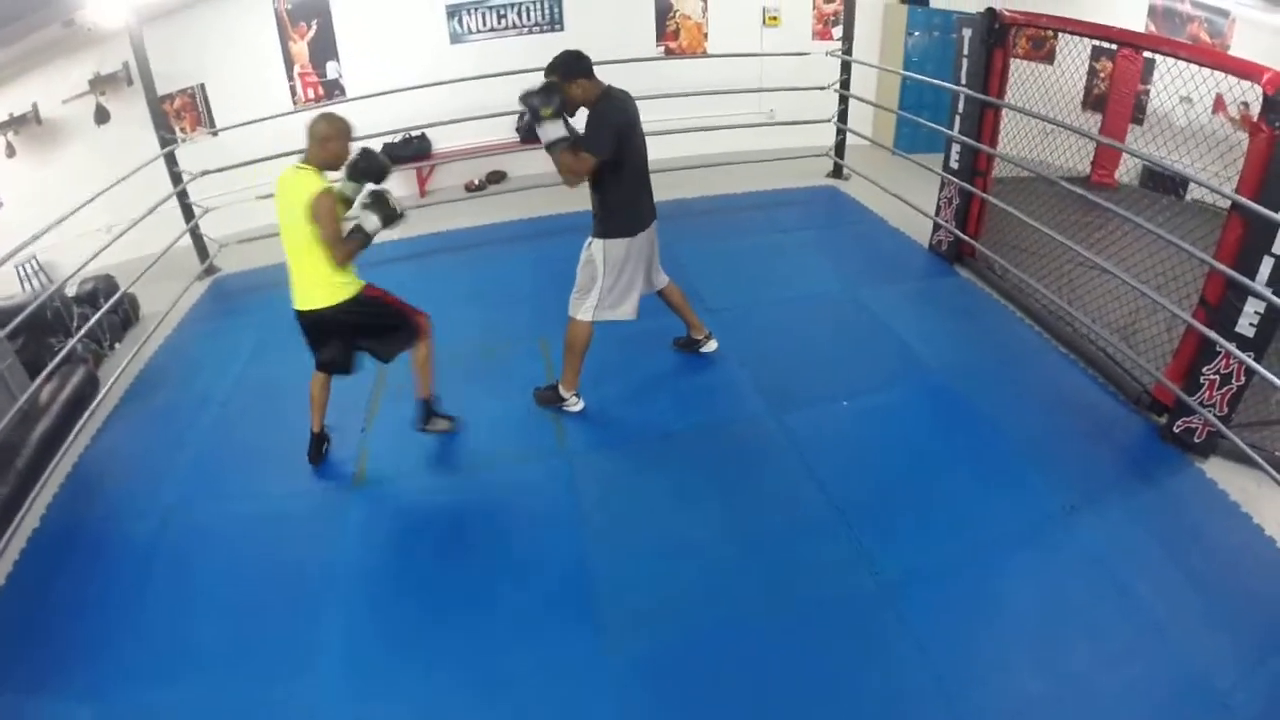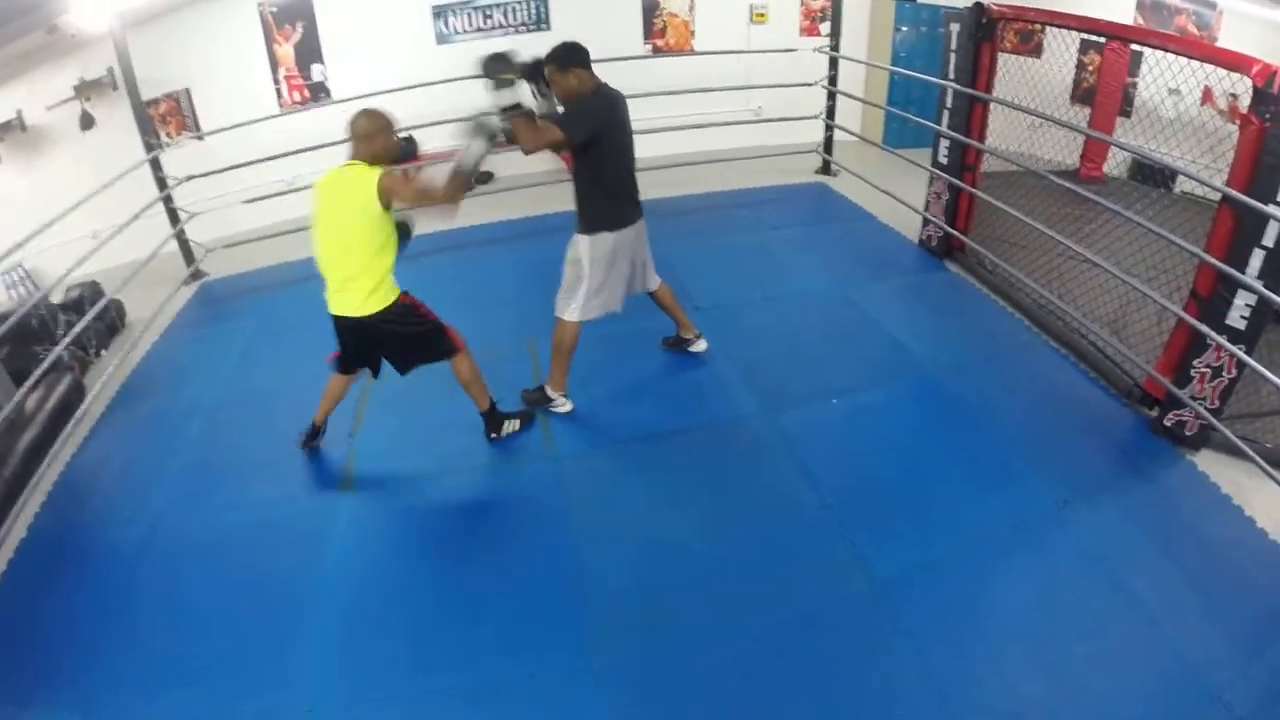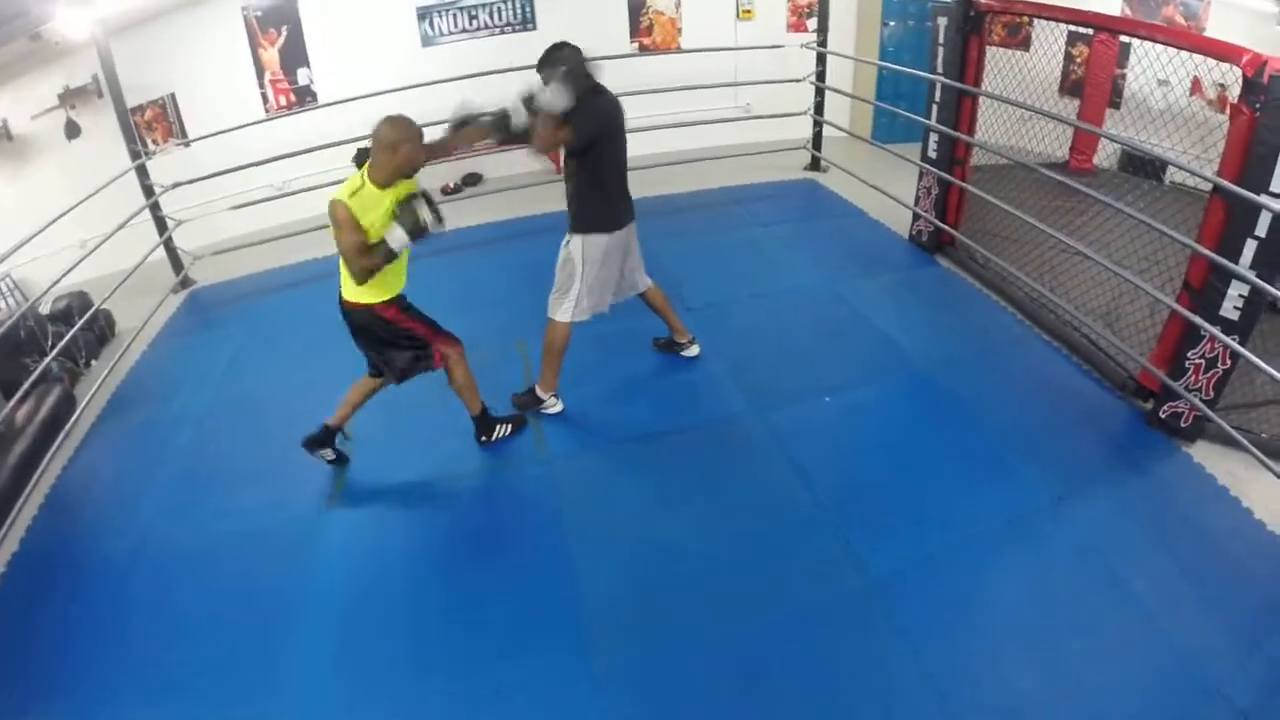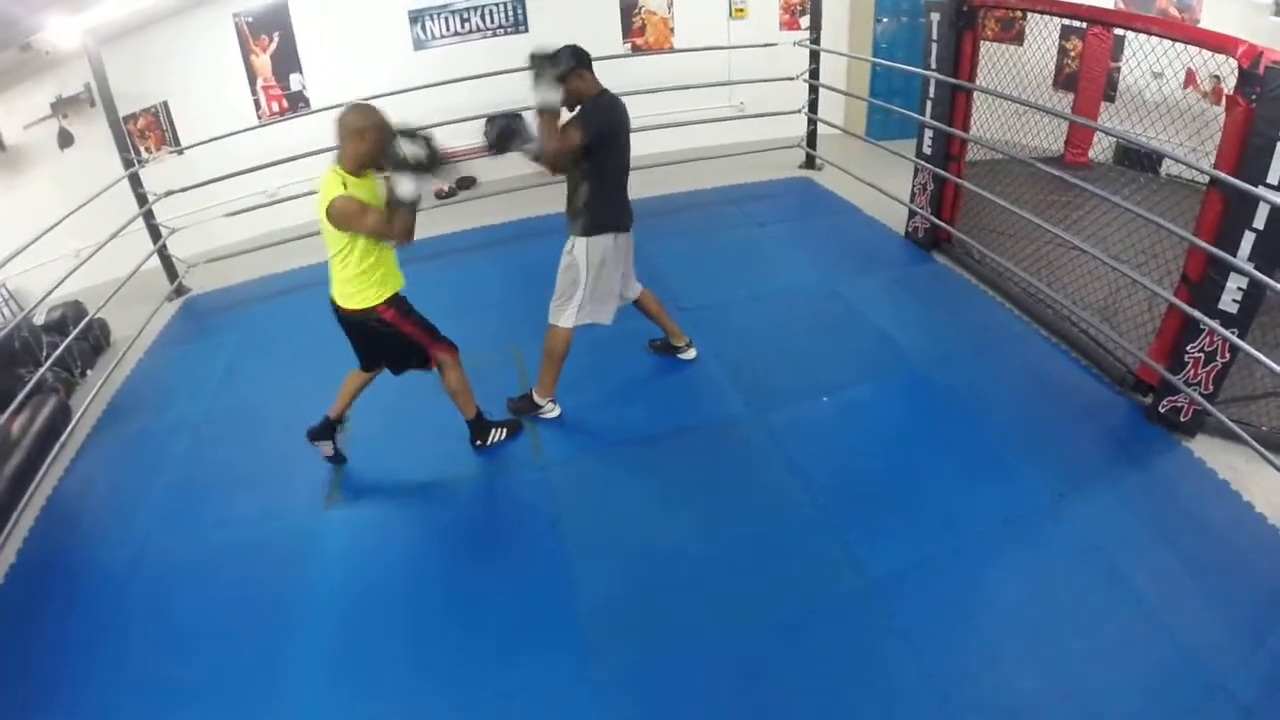
dt=0.2s
person 1, frame 1
left shoulder: (605, 115)
right shoulder: (617, 99)
left elbow: (574, 173)
right elbow: (592, 153)
left wrist: (549, 122)
right wrist: (554, 123)
left hip: (616, 229)
right hip: (640, 216)
left knee: (583, 307)
right knee: (656, 279)
left ankle: (567, 391)
right ankle: (701, 336)
person 1, frame 2
left shoulder: (590, 108)
right shoulder: (608, 98)
left elbow: (532, 143)
right elbow: (563, 136)
left hip: (602, 226)
right hip: (628, 216)
left knee: (570, 307)
right knee: (647, 279)
left ankle: (555, 392)
right ankle: (691, 335)
person 1, frame 3
left shoulder: (595, 107)
right shoulder: (592, 99)
left elbow: (544, 141)
right elbow: (534, 120)
left wrist: (558, 90)
right wrist: (481, 119)
left hip: (593, 227)
right hip: (618, 217)
left knee: (562, 308)
right knee: (638, 281)
left ankle: (545, 394)
right ankle: (684, 339)
person 1, frame 4
left shoulder: (603, 109)
right shoulder: (595, 107)
left elbow: (554, 146)
right elbow: (559, 155)
left wrist: (545, 91)
left hip: (596, 230)
right hip: (612, 222)
left knee: (563, 313)
right knee: (628, 288)
left ankle: (543, 398)
right ankle: (680, 342)
person 2, frame 1
left shoulder: (287, 179)
right shoulder: (321, 195)
right elbow: (341, 256)
left wrist: (354, 187)
right wrist: (371, 222)
left hip: (306, 305)
right hip: (342, 298)
left knee: (325, 366)
right knee: (420, 328)
left ankle: (317, 441)
right ankle: (429, 414)
person 2, frame 2
left shoulder: (326, 184)
right shoulder: (382, 182)
right elbow: (447, 196)
left hip: (342, 308)
right hip: (380, 305)
left knee: (348, 368)
right knee: (456, 347)
left ankle: (314, 432)
right ankle: (493, 422)
person 2, frame 3
left shoulder: (395, 174)
right shoulder: (344, 204)
left elbow: (442, 147)
right elbow: (360, 271)
right wrist: (399, 235)
left hip: (382, 297)
right hip: (367, 304)
left knee: (382, 373)
right knee: (450, 350)
left ankle: (324, 435)
right ankle: (485, 426)
person 2, frame 4
left shoulder: (358, 171)
right shoulder: (340, 201)
right elbow: (400, 234)
right wrist: (407, 183)
left hip: (357, 301)
right hip: (369, 306)
left knee: (370, 365)
right knee: (446, 355)
left ankle: (326, 427)
right ankle: (480, 430)
